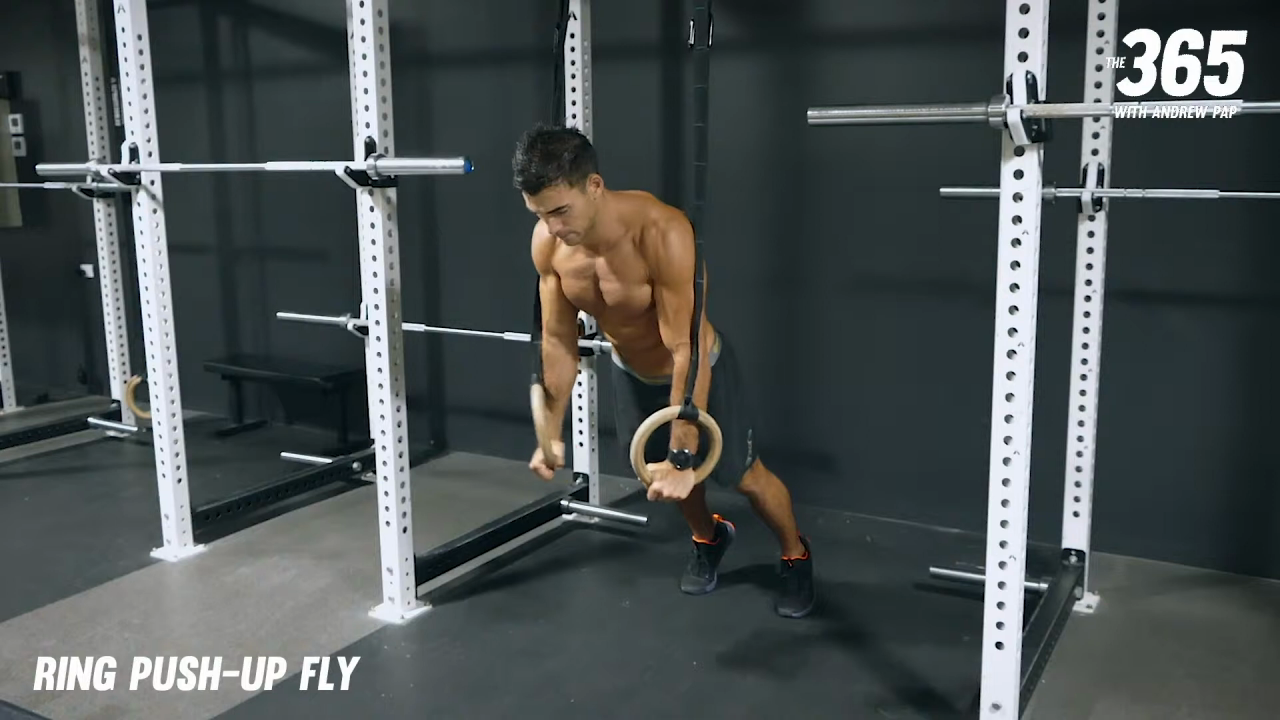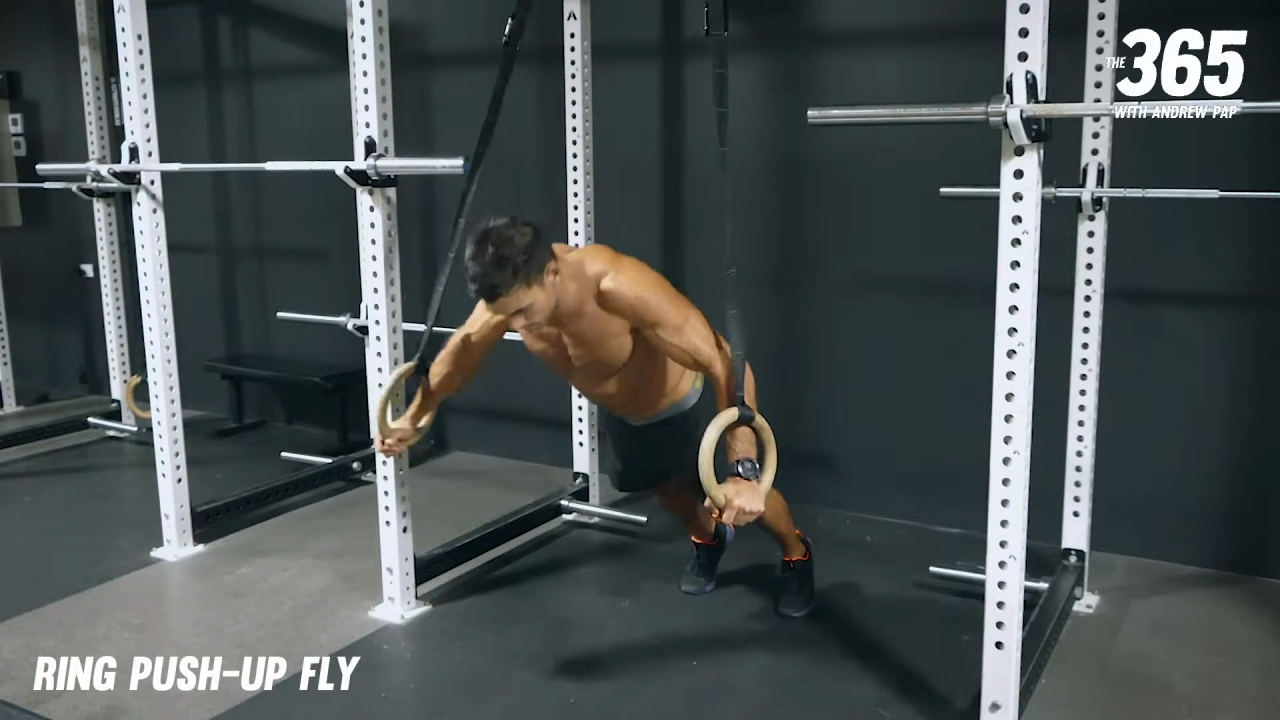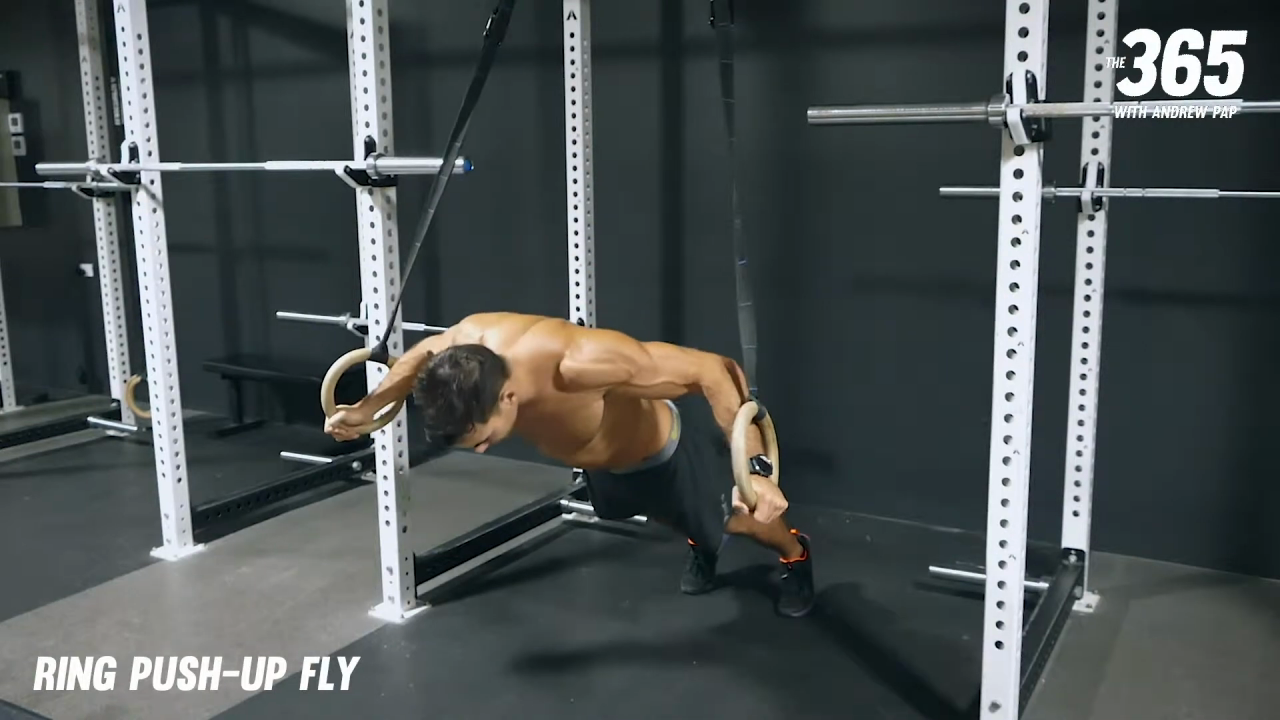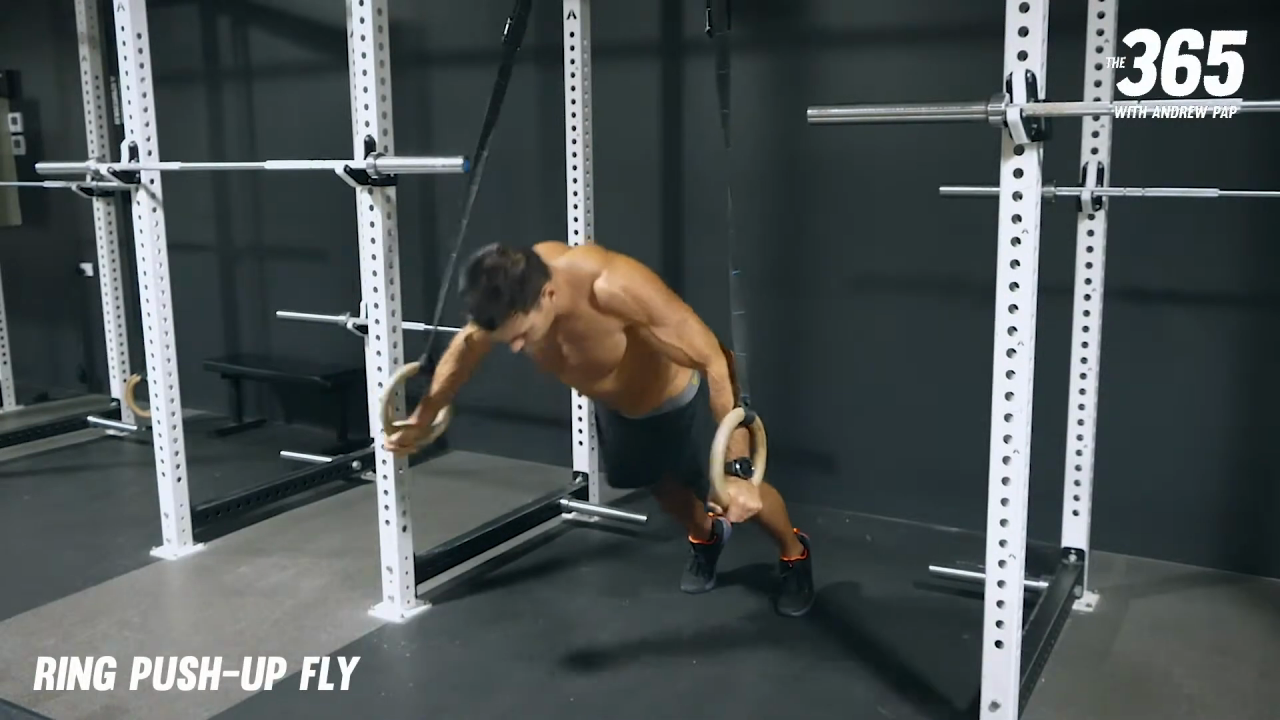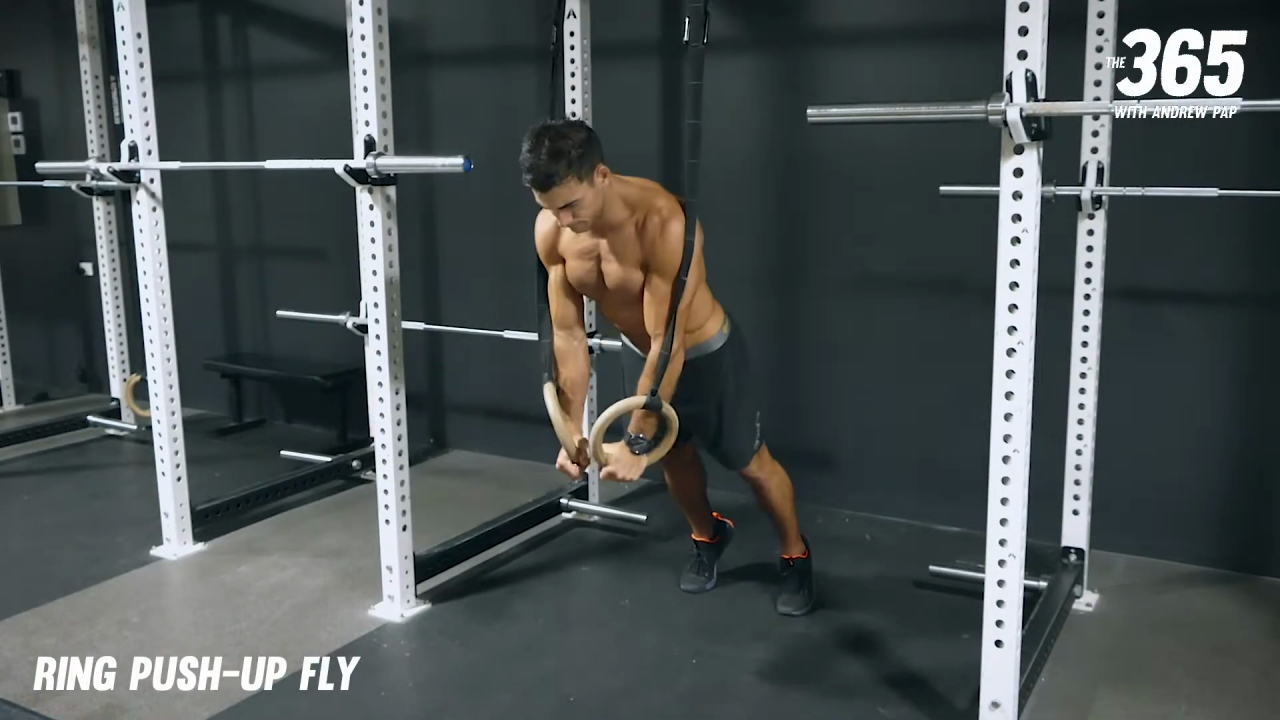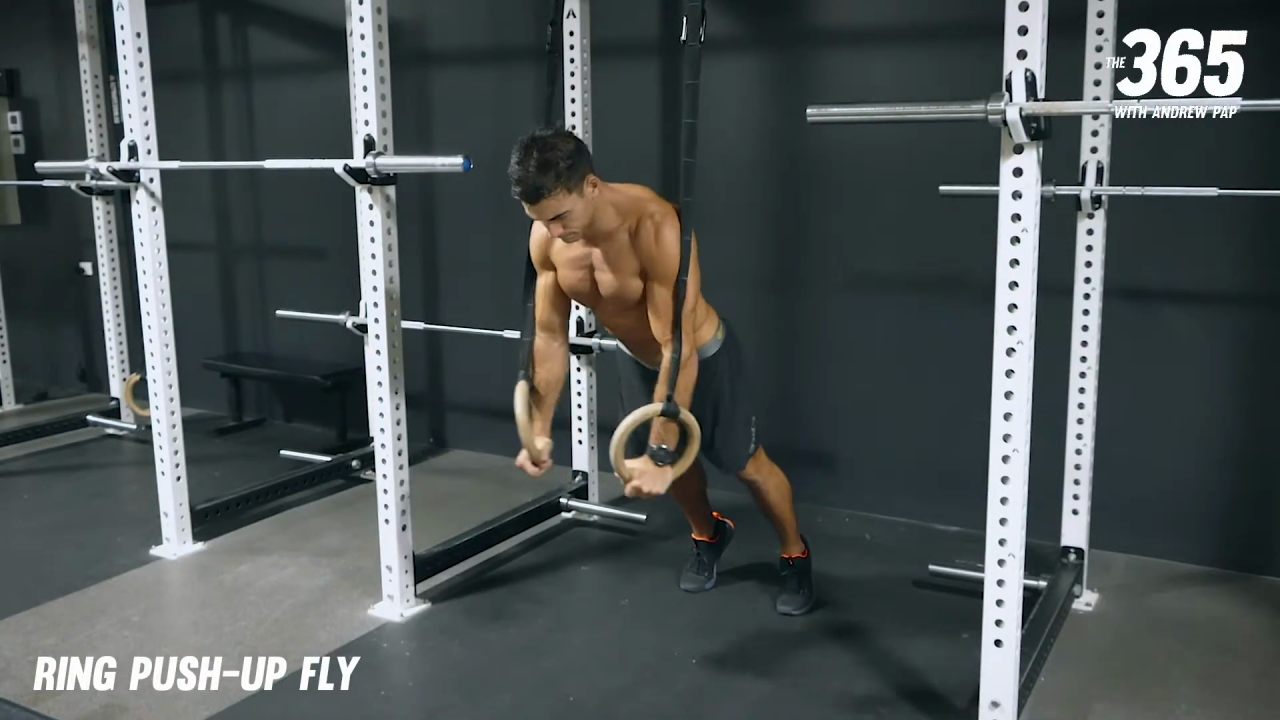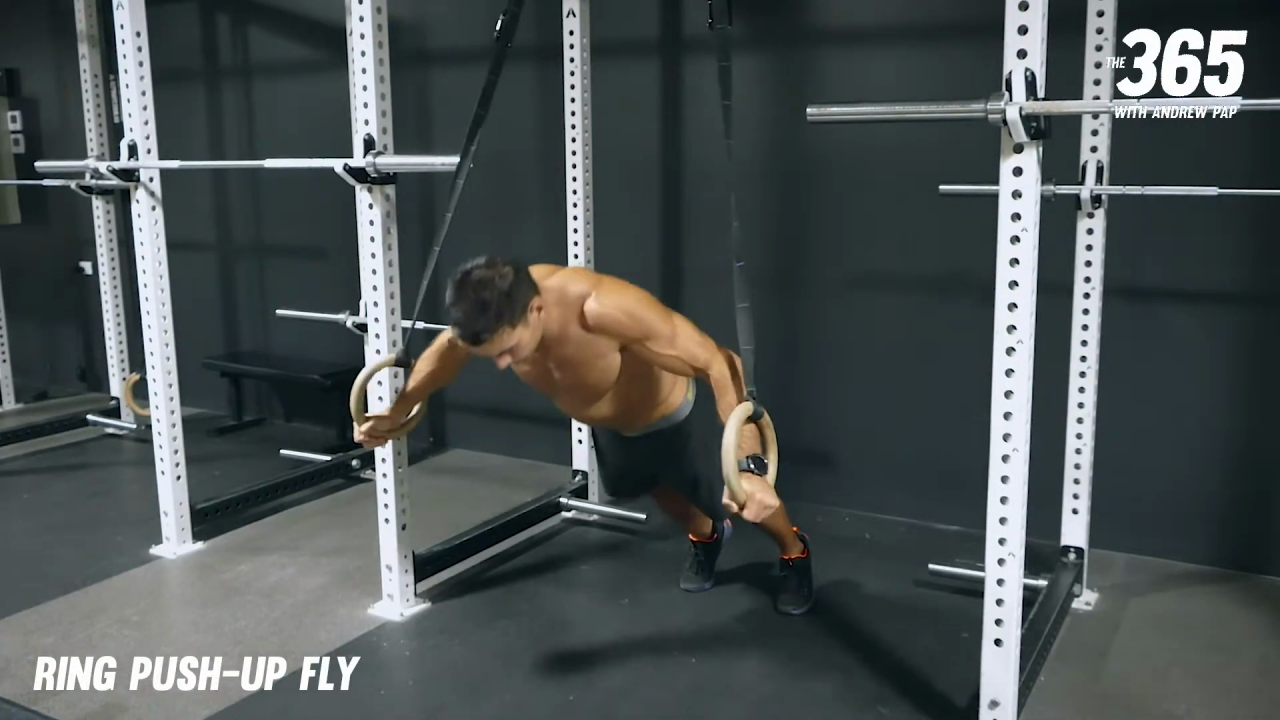
dt=0.7s
person 1, frame 1
left shoulder: (660, 232)
right shoulder: (547, 243)
left elbow: (684, 351)
right elbow: (559, 340)
left wrist: (682, 457)
right wrist: (553, 433)
left hip: (698, 370)
right hip: (631, 373)
left knee: (744, 475)
right knee: (661, 471)
left ankle: (796, 556)
right ankle: (709, 537)
person 1, frame 2
left shoulder: (620, 287)
right shoulder: (515, 291)
left elbow: (725, 364)
right elbow: (465, 346)
left wrist: (743, 470)
right wrist: (414, 418)
left hip: (682, 406)
right hip: (618, 414)
left knee: (744, 496)
right knee: (664, 489)
left ankle: (796, 555)
right ankle: (707, 537)
person 1, frame 3
left shoulder: (576, 363)
right shoulder: (469, 343)
left elbow: (717, 371)
right elbow: (424, 357)
left wrist: (756, 470)
right wrist: (365, 410)
left hip: (661, 450)
right hip: (603, 462)
left knee: (730, 518)
right knee: (674, 516)
left ankle: (795, 555)
right ankle: (701, 542)
person 1, frame 4
left shoulder: (617, 287)
right shoulder: (509, 289)
left elbow: (716, 362)
right elbow: (466, 348)
left wrist: (735, 469)
right wrist: (424, 421)
left hip: (679, 404)
right hip: (614, 409)
left knee: (739, 493)
right knee: (664, 485)
left ankle: (794, 554)
right ankle: (705, 537)
person 1, frame 5
left shoulder: (663, 222)
right shoulder: (550, 230)
left elbow: (668, 344)
right elbow: (568, 334)
left wrist: (635, 443)
right wrist: (574, 431)
left hip: (705, 354)
right hip: (638, 353)
left knee: (750, 463)
right knee: (673, 455)
left ankle: (795, 555)
right ankle: (708, 535)
person 1, frame 6
left shoulder: (654, 228)
right shoulder: (546, 237)
left elbow: (678, 351)
right elbow: (549, 336)
left wrist: (661, 457)
right wrist: (540, 429)
left hip: (699, 357)
right hip: (636, 360)
left knee: (746, 464)
right knee: (661, 453)
left ankle: (795, 555)
right ankle: (708, 535)
person 1, frame 7
left shoulder: (604, 308)
right shoulder: (499, 311)
left elbow: (722, 365)
right elbow: (446, 349)
left wrist: (751, 467)
right wrist: (395, 415)
left hip: (673, 419)
right hip: (610, 428)
left knee: (742, 500)
right knee: (661, 492)
left ankle: (794, 553)
right ankle: (704, 538)
